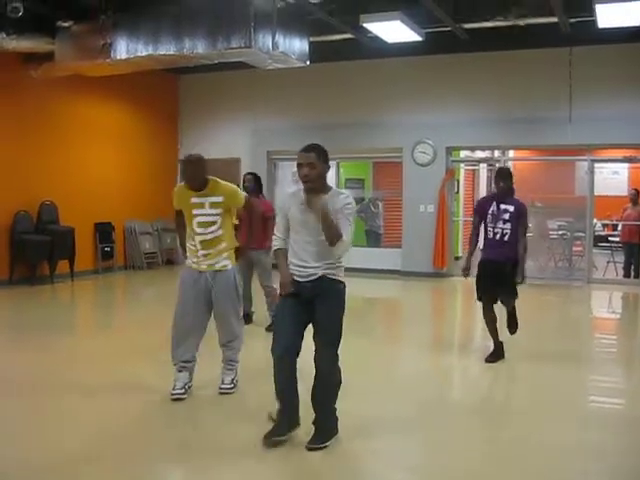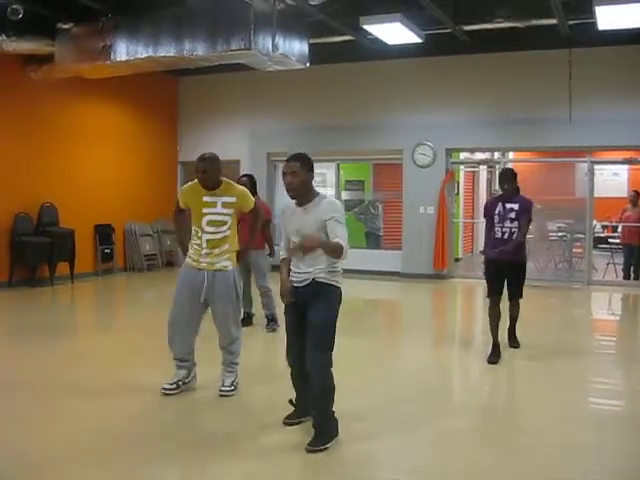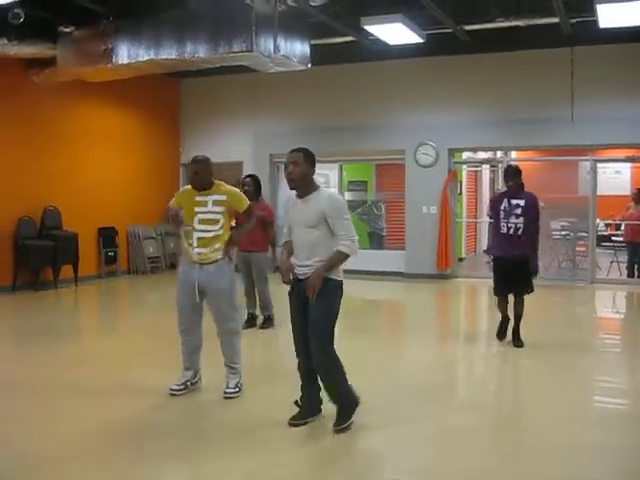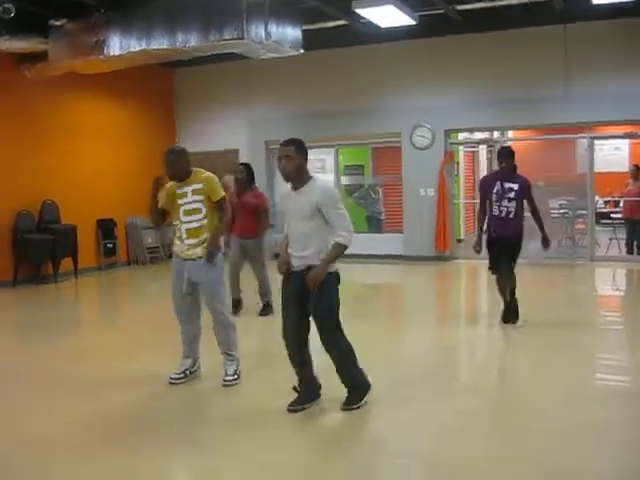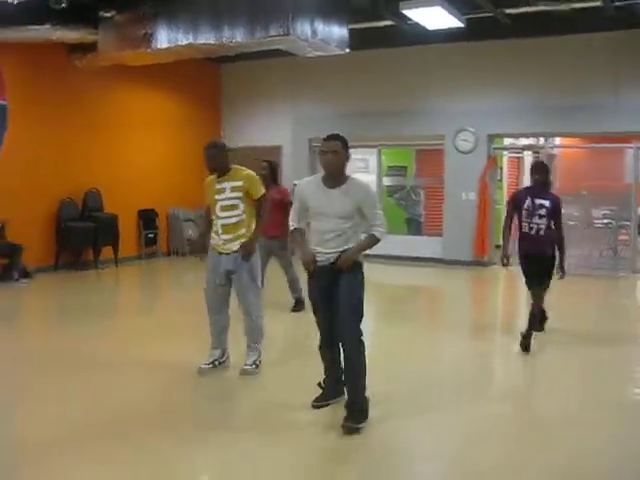
dt=0.3s
person 1, frame 1
left shoulder: (342, 201)
right shoulder: (288, 200)
left elbow: (341, 246)
right elbow: (279, 239)
left wrist: (323, 211)
right wrist: (283, 271)
left hip: (328, 286)
right hip: (294, 285)
left knee: (325, 357)
right knee: (282, 352)
left ankle: (326, 424)
right ankle: (286, 419)
person 1, frame 2
left shoulder: (330, 207)
right shoulder: (287, 211)
left elbow: (340, 250)
left wrist: (318, 242)
right wrist: (284, 279)
left hip: (324, 289)
right hip: (296, 290)
left knee: (317, 361)
right knee: (295, 357)
left ankle: (326, 427)
right ankle: (305, 404)
person 1, frame 3
left shoulder: (330, 200)
right shoulder: (290, 203)
left elbow: (349, 243)
left wrist: (320, 272)
right wrist: (286, 259)
left hip: (325, 284)
right hip: (299, 283)
left knee: (321, 349)
right knee: (303, 349)
left ankle: (347, 404)
right ankle: (310, 403)
person 1, frame 4
left shoulder: (324, 191)
right shoulder: (285, 196)
left elbow: (345, 234)
left wrist: (322, 267)
right wrist: (283, 252)
left hip: (321, 275)
right hip: (294, 275)
left knee: (331, 336)
right knee: (293, 337)
left ankle: (358, 387)
right ankle: (308, 390)
person 1, frame 5
left shoulder: (362, 191)
right shoulder: (305, 187)
left elbow: (378, 229)
right elbow: (295, 221)
left wrist: (356, 251)
right wrist: (303, 250)
left hip: (348, 268)
right hip: (318, 268)
left knee: (349, 333)
right knee: (327, 334)
left ankle: (357, 406)
right ankle: (333, 385)
person 2, frame 1
left shoulder: (227, 191)
right shoulder: (179, 193)
left elbow: (250, 211)
right wrist: (184, 247)
left hip: (224, 267)
right hip: (193, 268)
left knee: (228, 322)
right knee: (186, 322)
left ankle: (230, 370)
right ankle: (183, 374)
person 2, frame 2
left shoulder: (238, 193)
right shoulder: (188, 191)
left elbow: (256, 215)
right elbow: (180, 213)
left wrist: (246, 246)
right wrist: (183, 244)
left hip: (224, 268)
right hip: (193, 266)
left knee: (228, 324)
right knee: (180, 320)
left ankle: (230, 373)
right ankle: (184, 371)
person 2, frame 3
left shoulder: (230, 193)
right shoulder: (184, 194)
left elbow: (251, 216)
right elbow: (168, 214)
left wrist: (239, 235)
right wrist: (173, 216)
left hip: (218, 265)
right hip: (189, 264)
left knee: (227, 321)
right knee: (188, 322)
left ankle: (233, 374)
right ankle: (190, 373)
person 2, frame 4
left shoulder: (207, 180)
right shoulder: (168, 189)
left elbow: (224, 212)
right elbow: (156, 221)
left wrist: (215, 241)
right wrist: (154, 194)
left hip: (207, 256)
right hip: (181, 258)
left knee: (219, 310)
right knee: (185, 313)
left ankle: (231, 361)
right ankle: (190, 361)
person 2, frame 5
left shoulder: (247, 178)
right shoulder: (209, 183)
left elbow: (262, 210)
left wrist: (252, 241)
left hip: (242, 251)
right hip: (216, 251)
left knee: (249, 305)
right knee: (215, 304)
left ankle: (254, 352)
right ankle: (219, 352)
person 3, frame 1
left shoulder: (519, 207)
right shoulder: (483, 203)
left elbow: (522, 238)
right elbow: (475, 233)
left wrist: (521, 267)
right wrist: (468, 259)
left hip: (509, 259)
right hip: (488, 260)
left knee: (507, 298)
right knee: (487, 303)
left ankle: (511, 312)
right ankle: (497, 346)
person 3, frame 2
left shoulder: (525, 204)
right shoulder: (491, 204)
left elbow: (523, 232)
left wrist: (509, 248)
right wrist: (487, 257)
left hip: (516, 259)
right hip: (494, 259)
left knee: (514, 299)
right knee: (494, 300)
left ankle: (512, 331)
right ankle: (495, 345)
person 3, frame 3
left shoulder: (530, 200)
right shoulder: (496, 200)
left elbow: (534, 231)
left wrist: (534, 259)
right wrist: (492, 251)
left hip: (522, 256)
right hip: (500, 255)
left knee: (519, 295)
right knee: (501, 294)
left ankle: (516, 331)
right ankle: (504, 320)
person 3, frame 4
left shoulder: (522, 182)
right shoulder: (486, 181)
left elbow: (533, 209)
right elbow: (482, 209)
left wrist: (544, 234)
right wrist: (479, 236)
left hip: (514, 235)
right hip: (494, 235)
left knee: (507, 268)
right knee: (499, 272)
left ankle: (512, 302)
right ankle: (507, 305)
person 3, frame 5
left shoulder: (554, 200)
right shoulder: (518, 196)
left elbow: (558, 232)
right elbow: (508, 224)
left wrist: (562, 260)
right wrist: (505, 249)
left hip: (545, 253)
right hip: (526, 251)
left knee: (538, 290)
right knee: (535, 290)
left ankle: (527, 335)
right ankle: (541, 314)
person 4, frame 1
left shoulder: (265, 205)
left elbow: (270, 228)
left wrist: (269, 245)
left hip: (260, 250)
right hip: (243, 250)
left knee: (267, 285)
right knee: (244, 284)
left ankle: (274, 318)
right ankle: (247, 313)
person 4, frame 2
left shoulder: (262, 207)
left elbow: (267, 231)
left wrist: (272, 249)
left hip: (257, 251)
left knee: (263, 285)
right knee: (243, 285)
left ankle: (271, 317)
right ankle: (247, 314)
person 4, frame 3
left shoulder: (265, 208)
left elbow: (271, 233)
left wrist: (274, 255)
left hip: (259, 253)
right hip: (241, 252)
left knee: (261, 287)
right knee: (248, 287)
left ankle: (268, 316)
right ankle: (251, 315)
person 4, frame 4
left shoulder: (258, 195)
right shoulder: (234, 195)
left elbow: (264, 220)
right elbow: (231, 217)
left wrist: (260, 239)
right wrist: (229, 234)
left hip: (253, 239)
right hip: (237, 238)
left knee: (260, 273)
right knee: (233, 271)
left ankle: (267, 303)
right ankle: (236, 300)
person 4, frame 5
left shoulder: (282, 192)
left elbow: (289, 215)
left wrist: (286, 236)
left hip: (278, 238)
right hip: (262, 237)
left knee: (288, 269)
left ankle: (299, 299)
